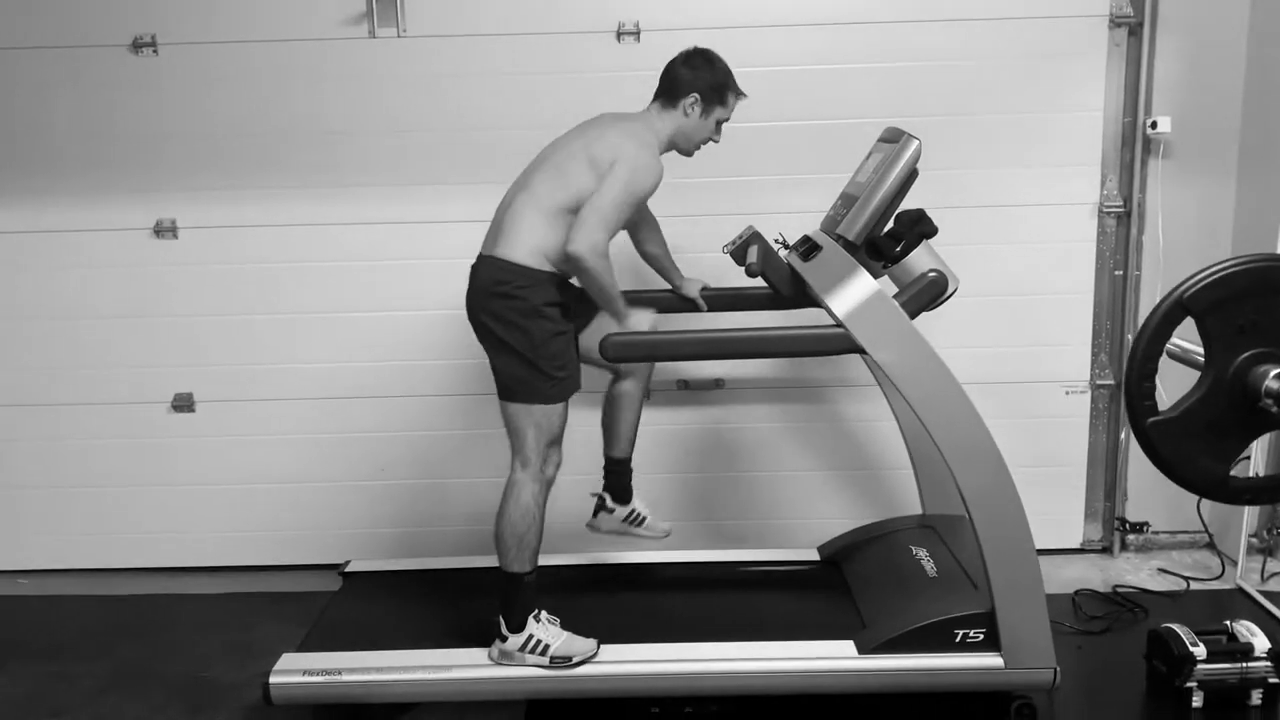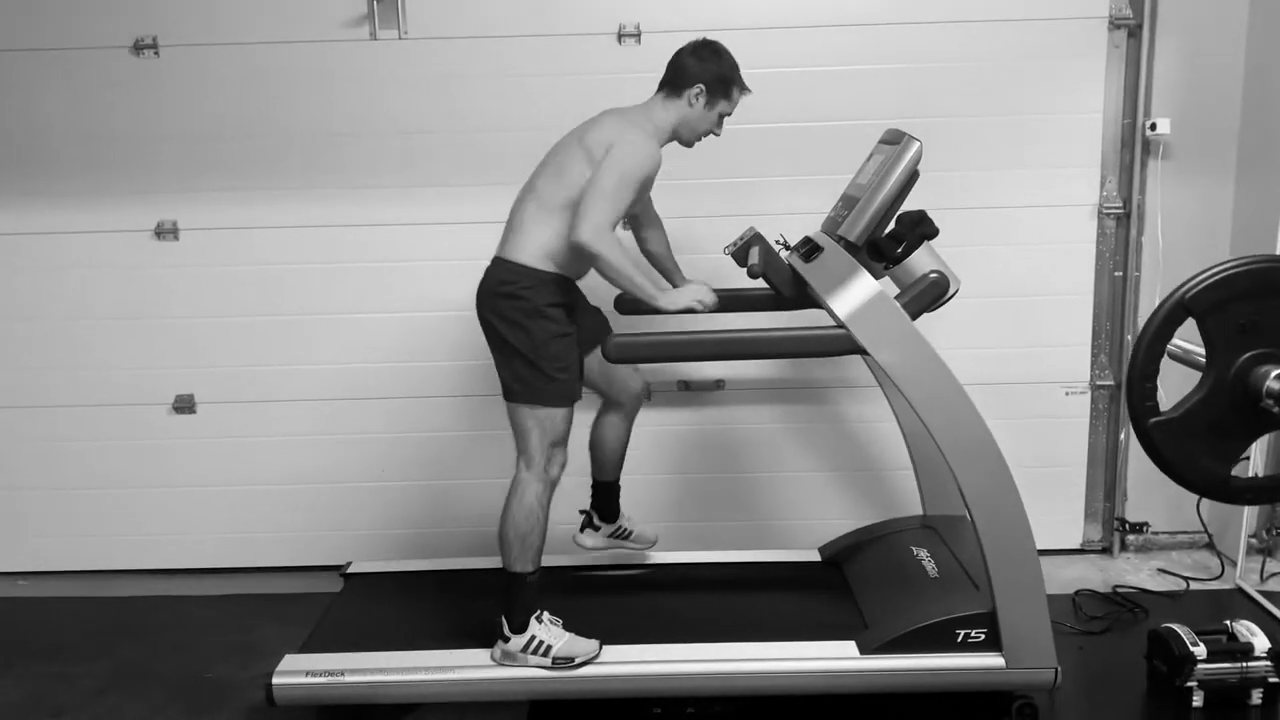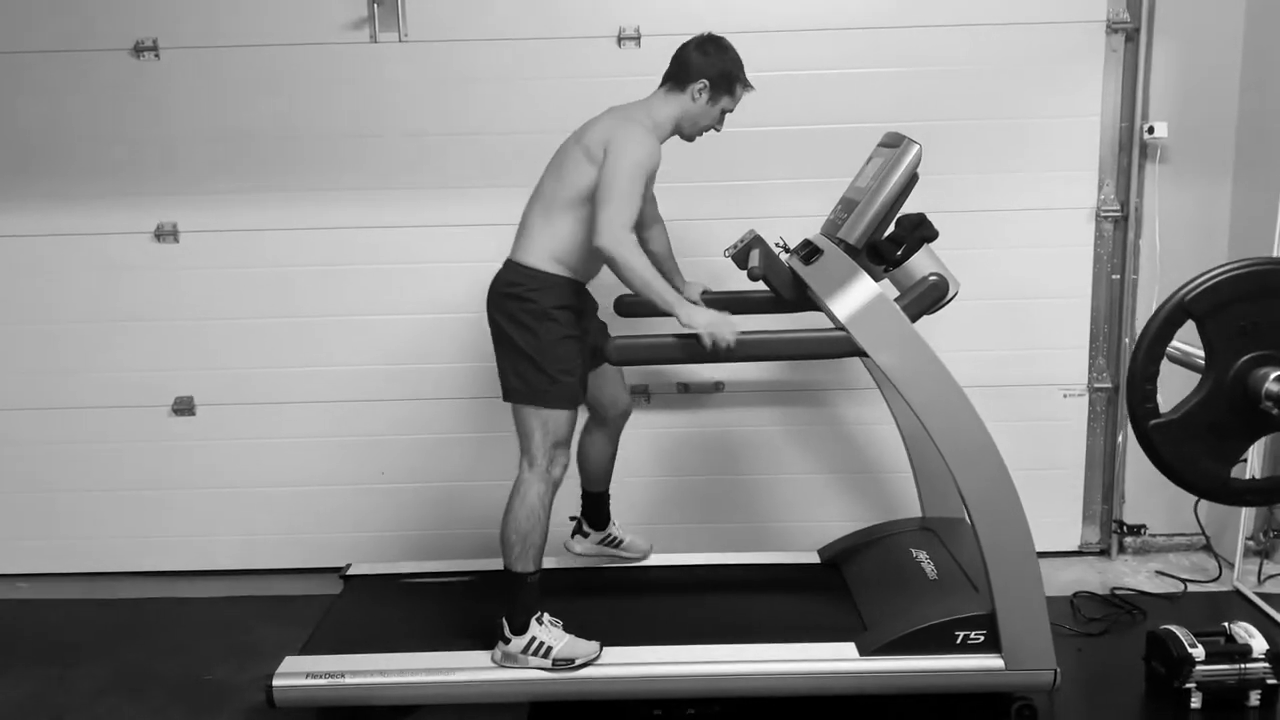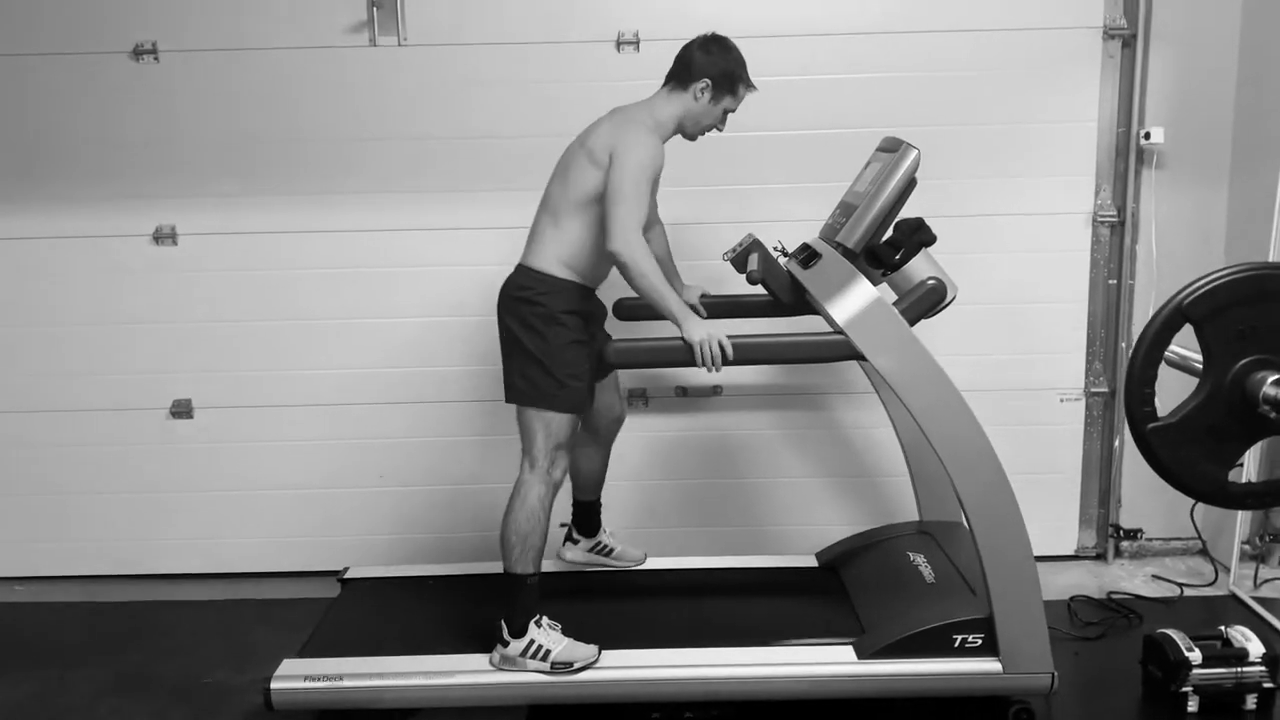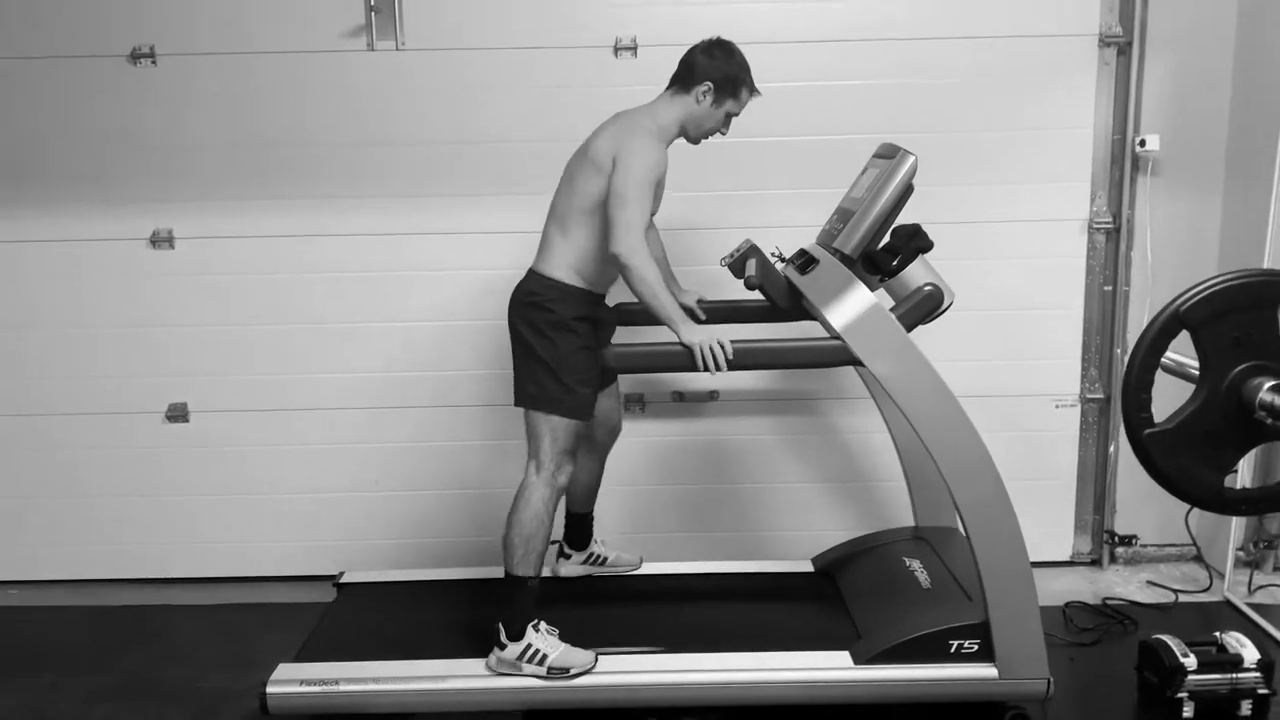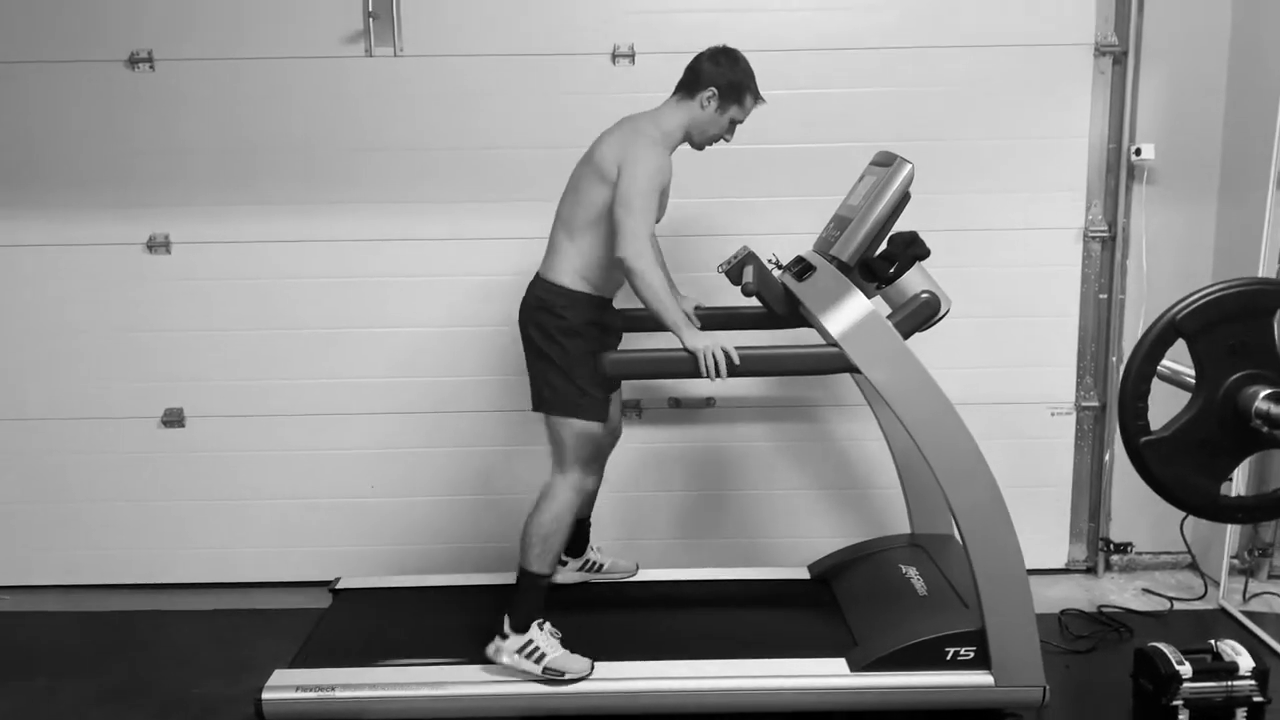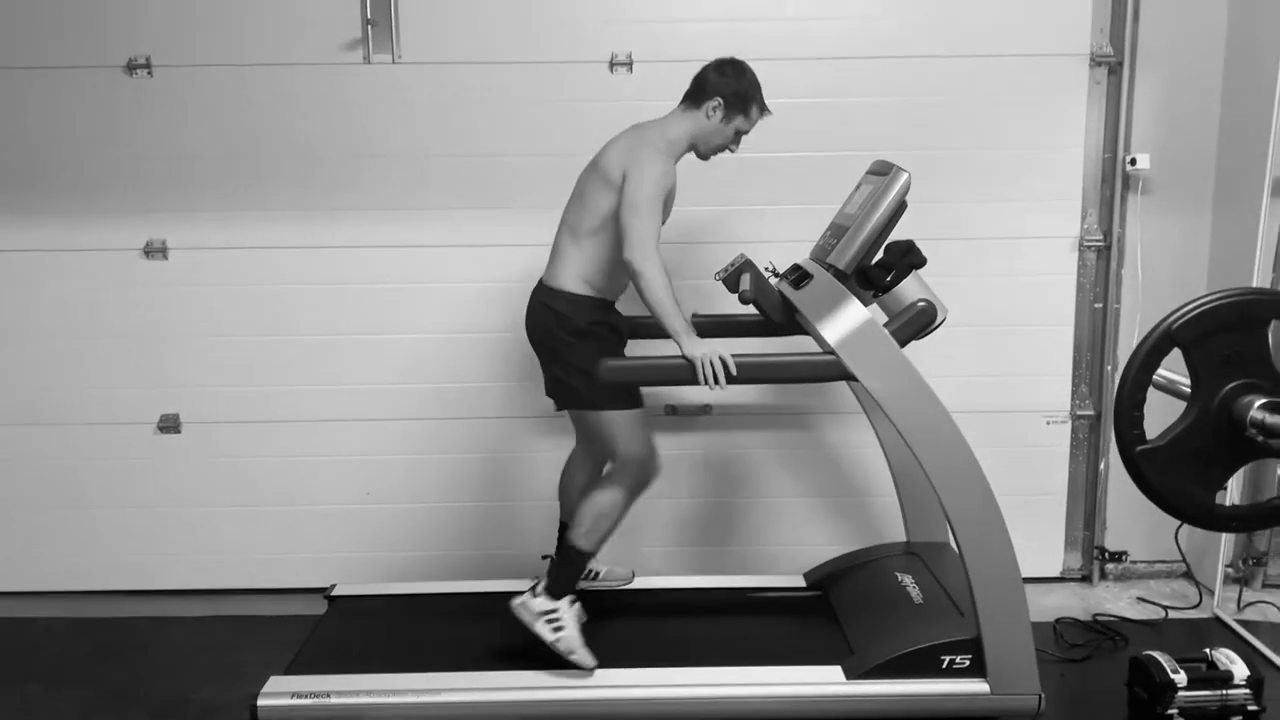
dt=0.1s
person 1, frame 1
left shoulder: (621, 134)
right shoulder: (642, 153)
left elbow: (640, 223)
right elbow: (581, 244)
left wrist: (678, 281)
right wrist: (624, 316)
left hip: (531, 283)
right hip: (517, 291)
left knee: (637, 355)
right knee: (538, 463)
left ankle: (616, 503)
right ankle: (516, 628)
person 1, frame 2
left shoulder: (627, 130)
right shoulder: (639, 142)
left elbow: (643, 220)
right elbow: (591, 235)
left wrist: (678, 282)
right wrist: (661, 300)
left hip: (541, 286)
right hip: (525, 293)
left knee: (627, 391)
right knee: (543, 463)
left ankle: (603, 518)
right ankle: (519, 629)
person 1, frame 3
left shoulder: (630, 129)
right shoulder: (637, 137)
left elbow: (646, 222)
right elbow: (611, 239)
left wrist: (680, 284)
right wrist: (683, 313)
left hip: (562, 295)
right hip: (535, 299)
left knee: (613, 406)
right knee: (544, 464)
left ankle: (593, 528)
right ankle: (520, 630)
person 1, frame 4
left shoulder: (633, 129)
right shoulder: (640, 139)
left elbow: (647, 225)
right elbow: (624, 243)
left wrist: (679, 289)
right wrist: (685, 321)
left hip: (571, 300)
right hip: (546, 303)
left knee: (605, 419)
right knee: (547, 466)
left ankle: (584, 535)
right ankle: (519, 633)
person 1, frame 5
left shoulder: (638, 134)
right shoulder: (642, 143)
left elbow: (640, 229)
right elbow: (626, 247)
left wrist: (676, 291)
right wrist: (684, 328)
left hip: (576, 305)
right hip: (556, 309)
left knee: (600, 429)
right knee: (551, 468)
left ankle: (577, 548)
right ankle: (516, 638)
person 1, frame 6
left shoulder: (642, 138)
right shoulder: (647, 150)
left elbow: (636, 236)
right elbow: (632, 252)
left wrist: (675, 297)
right wrist: (688, 333)
left hip: (583, 310)
right hip: (564, 314)
left knee: (602, 436)
right knee: (576, 472)
left ankle: (573, 555)
right ankle: (519, 632)
person 1, frame 7
left shoulder: (651, 146)
right shoulder: (652, 157)
right elbow: (637, 256)
left wrist: (673, 314)
right wrist: (687, 340)
left hip: (578, 312)
right hip: (569, 317)
left knee: (599, 447)
right knee: (634, 464)
left ankle: (569, 568)
right ankle: (550, 599)
